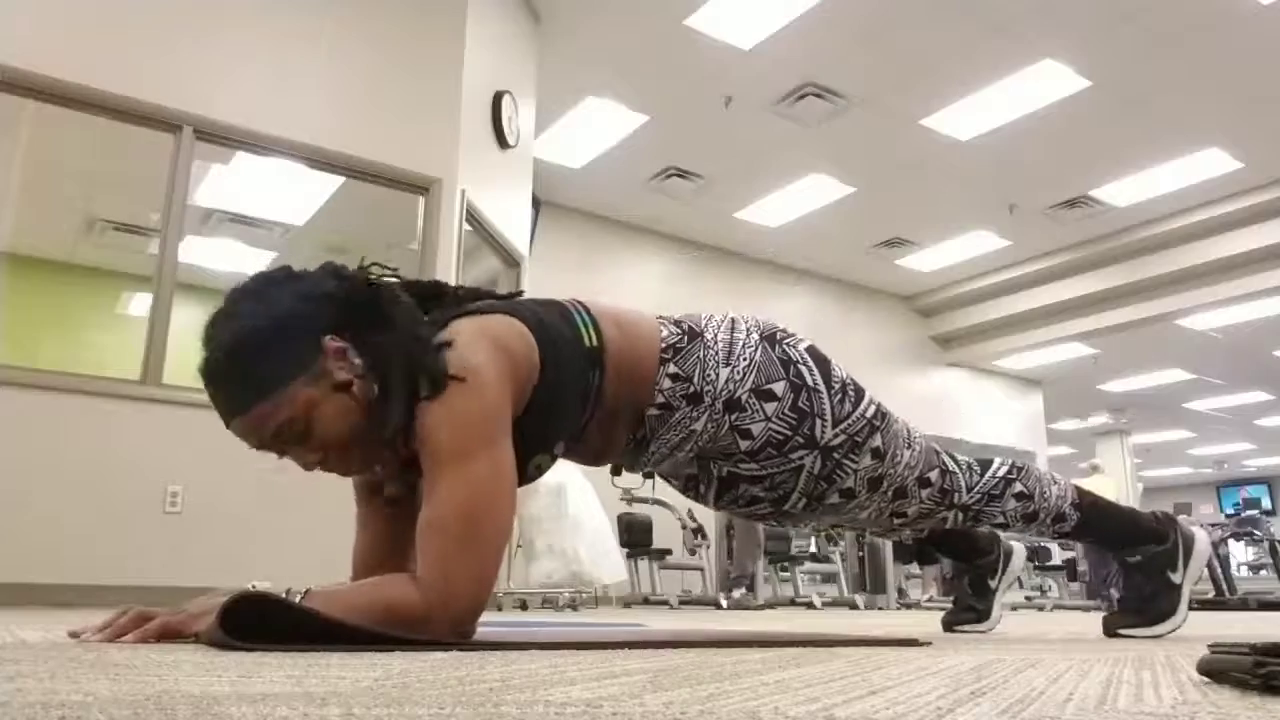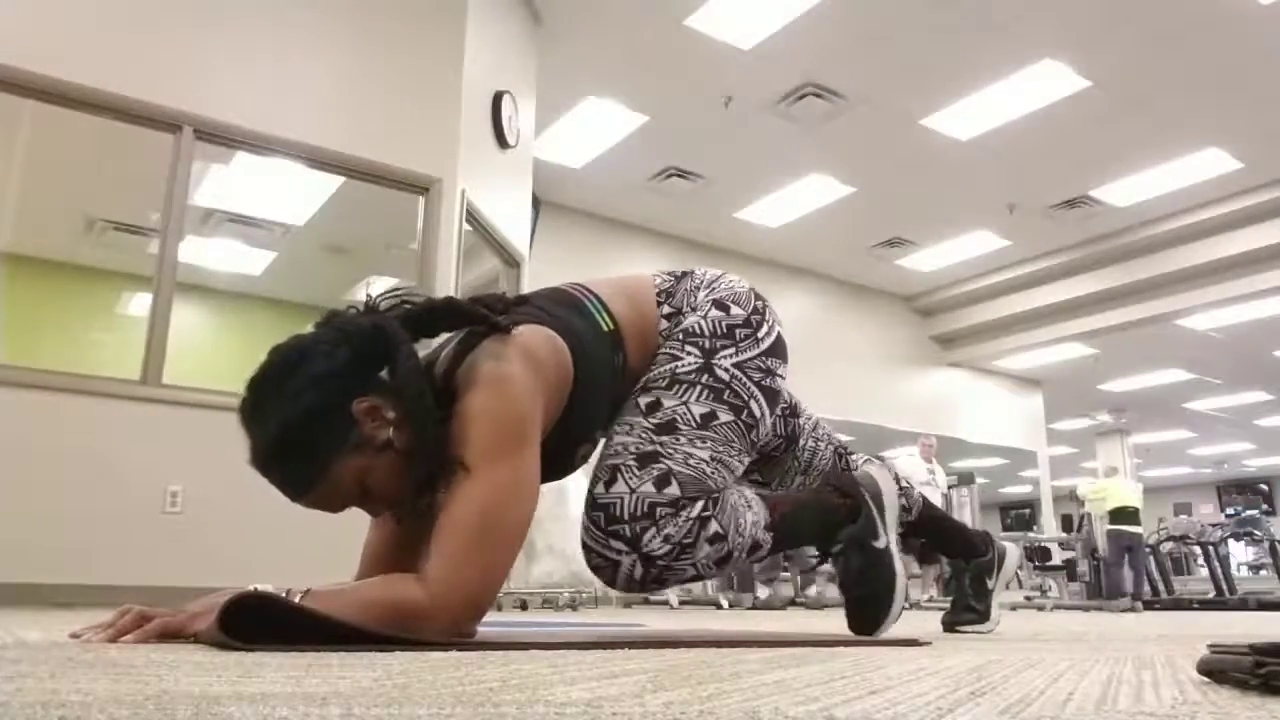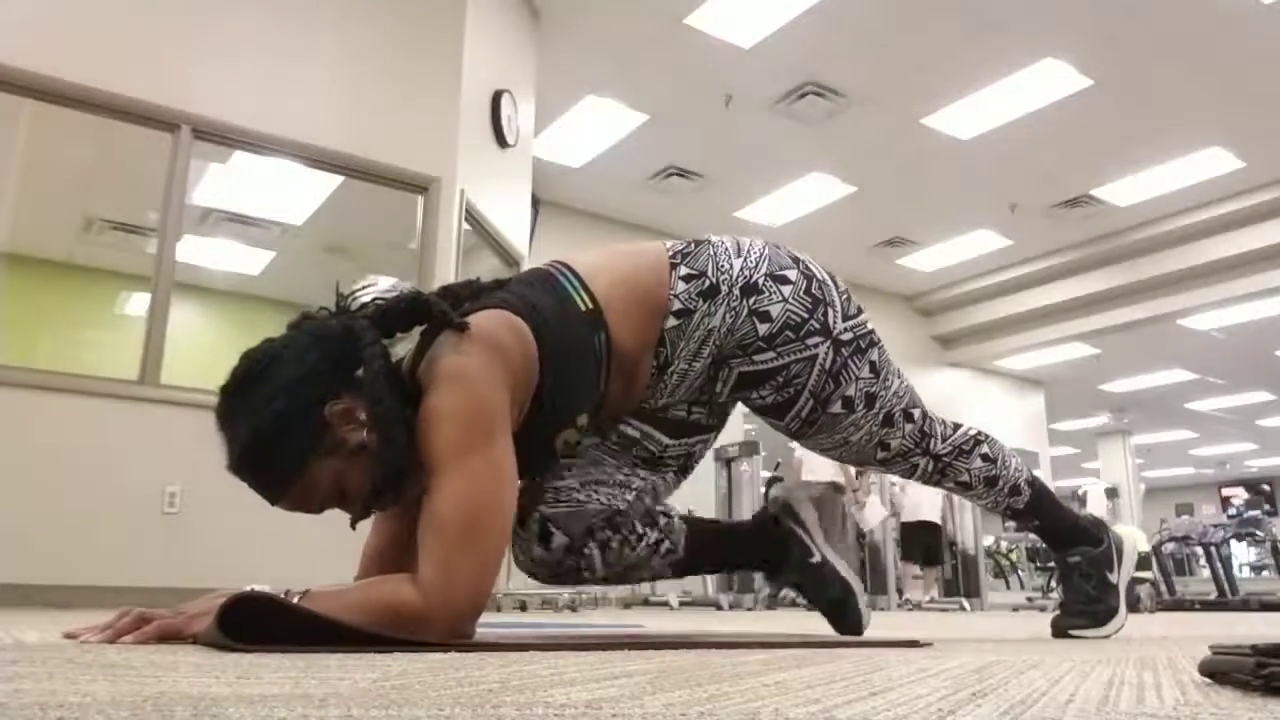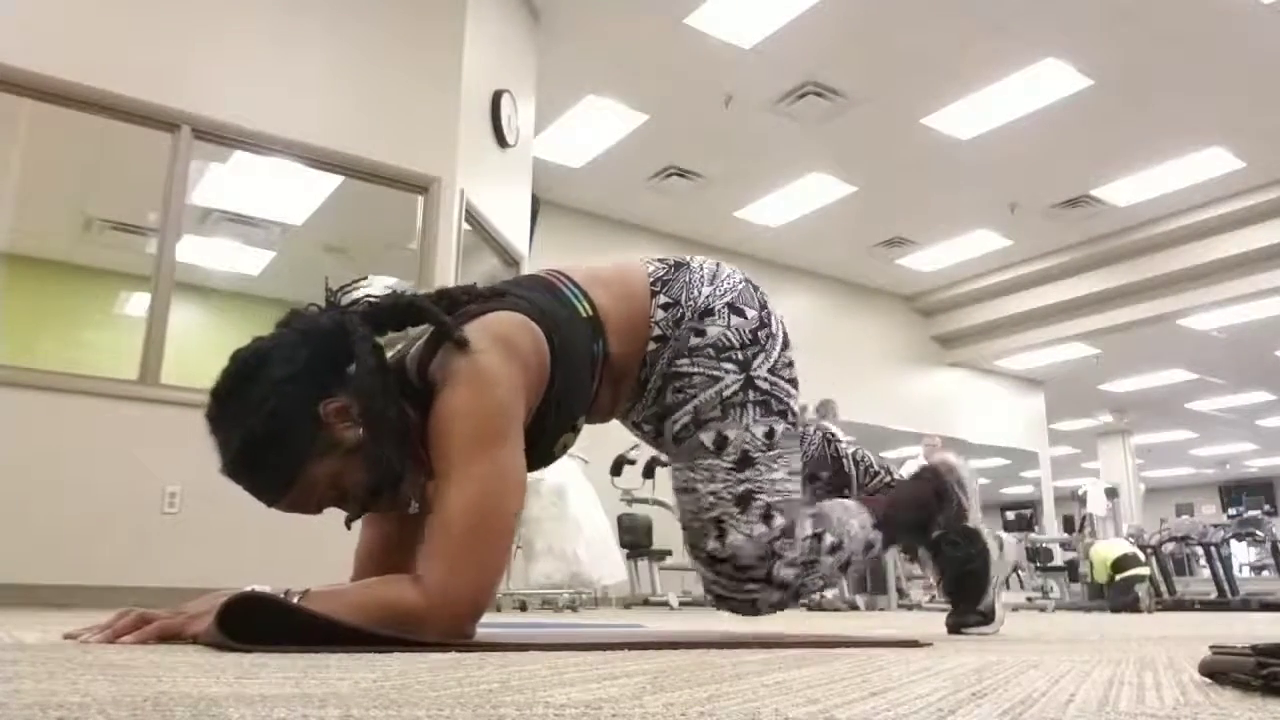
dt=1s
person 1, frame 1
left shoulder: (460, 370)
right shoulder: (388, 409)
left elbow: (444, 604)
right elbow: (382, 588)
left hip: (742, 389)
right hip: (689, 441)
left knee: (934, 485)
right knee: (912, 492)
left ankle: (1156, 540)
right ankle: (981, 565)
person 1, frame 2
left shoulder: (496, 388)
right shoulder: (416, 408)
left elbow: (445, 605)
right elbow: (384, 583)
left hip: (712, 323)
right hip: (666, 375)
left knee: (637, 533)
right knee: (823, 480)
left ankle: (852, 514)
right ankle: (971, 550)
person 1, frame 3
left shoulder: (460, 381)
right shoulder: (409, 407)
left elbow: (445, 605)
right elbow: (392, 585)
left hip: (755, 305)
right hip: (674, 377)
left knee: (911, 445)
right knee: (558, 538)
left ankle: (1087, 541)
right ankle: (775, 542)
person 1, frame 4
left shoulder: (471, 383)
right shoulder: (394, 405)
left elbow: (443, 607)
right elbow: (378, 584)
left hip: (709, 318)
right hip: (655, 373)
left knee: (758, 563)
right knee: (811, 480)
left ankle: (928, 502)
right ankle: (963, 555)
